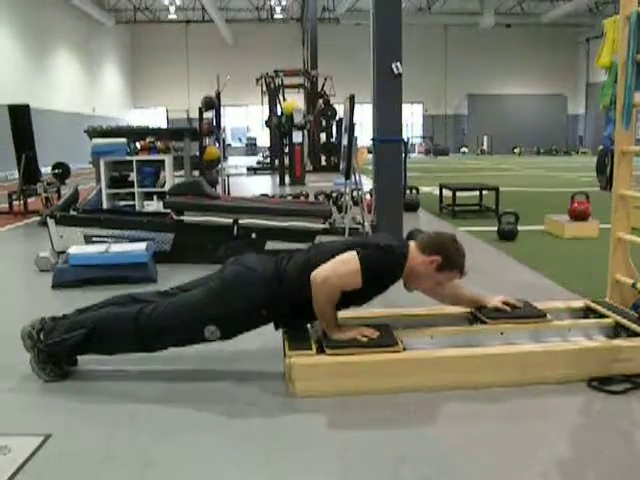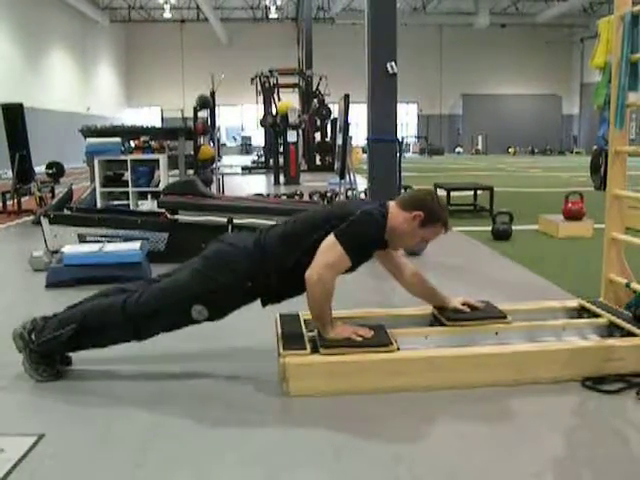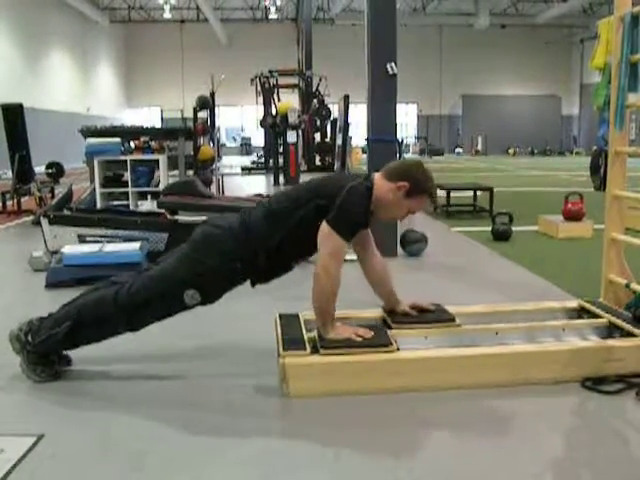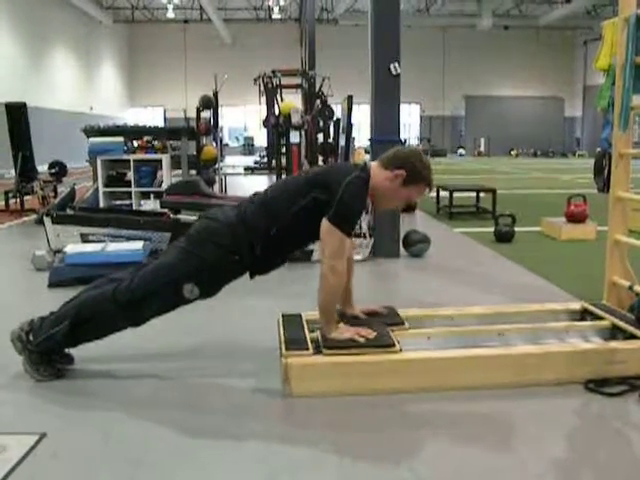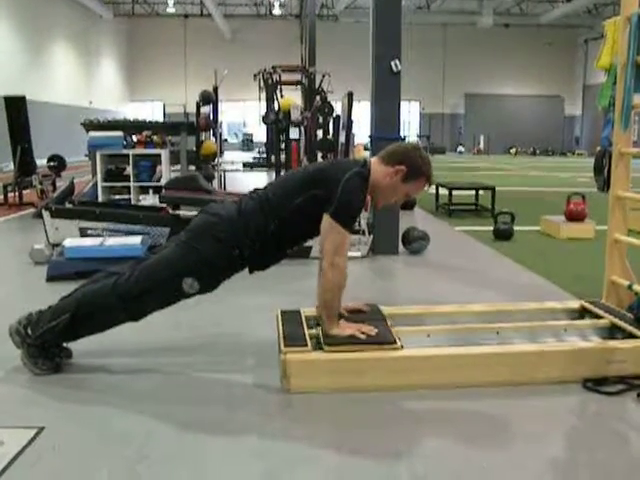
dt=0.5s
person 1, frame 1
left shoulder: (397, 252)
right shoulder: (389, 257)
left elbow: (440, 291)
right elbow: (324, 277)
left wrist: (484, 300)
right wrist: (333, 329)
left hip: (255, 274)
right hip: (254, 295)
left knee: (157, 307)
right knee: (151, 326)
left ankle: (57, 329)
right ankle: (52, 340)
person 1, frame 2
left shoulder: (377, 220)
right shoulder: (368, 222)
left elbow: (405, 271)
right elbow: (316, 276)
left wrist: (445, 302)
right wrist: (327, 328)
left hip: (241, 257)
right hip: (238, 271)
left knee: (143, 299)
right knee: (141, 313)
left ankle: (48, 331)
right ankle: (40, 339)
person 1, frame 3
left shoulder: (358, 195)
right shoulder: (355, 196)
left elbow: (370, 258)
right elbow: (326, 266)
left wrist: (396, 305)
right wrist: (328, 328)
left hip: (229, 240)
right hip: (227, 253)
left knee: (137, 291)
right knee: (134, 303)
left ankle: (43, 333)
right ankle: (36, 340)
person 1, frame 4
left shoulder: (350, 181)
right shoulder: (351, 189)
left elbow: (343, 252)
right elbow: (332, 262)
left wrist: (349, 305)
right wrist: (330, 327)
left hip: (226, 234)
right hip: (225, 245)
left knee: (138, 288)
right knee: (136, 298)
left ankle: (45, 332)
right ankle: (38, 339)
person 1, frame 5
left shoulder: (349, 176)
right shoulder: (352, 184)
left elbow: (328, 255)
right elbow: (334, 258)
left wrist: (330, 304)
right wrist: (332, 324)
left hip: (226, 228)
right hip: (226, 240)
left knee: (136, 282)
right knee: (134, 293)
left ankle: (43, 327)
right ankle: (35, 332)
